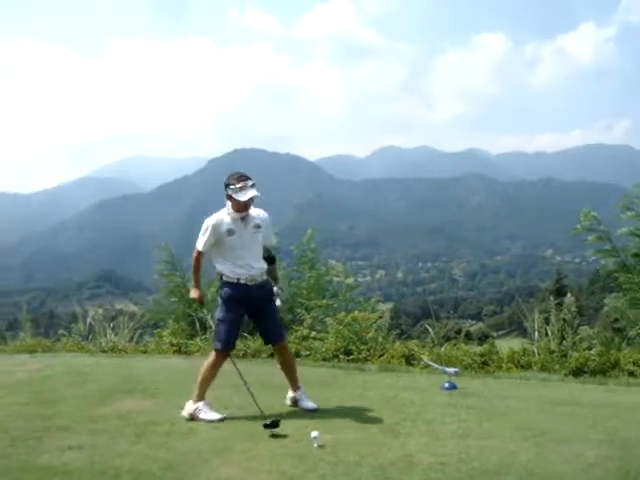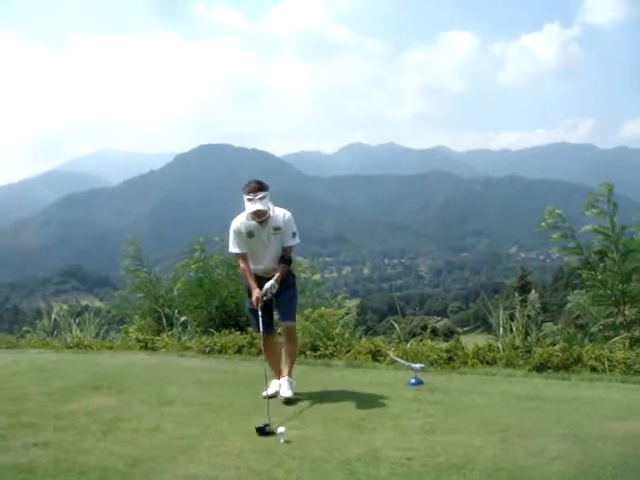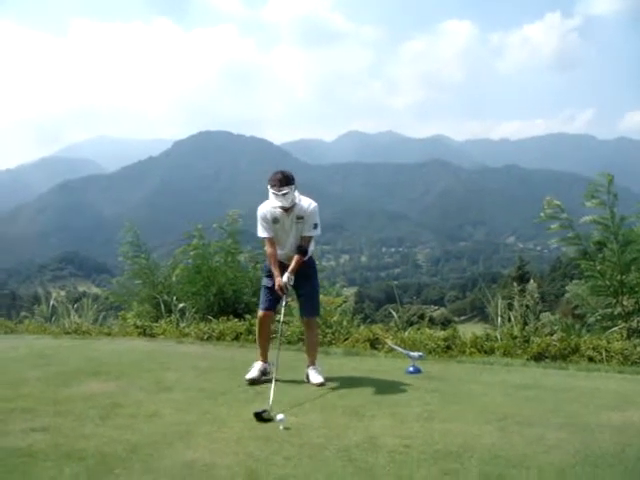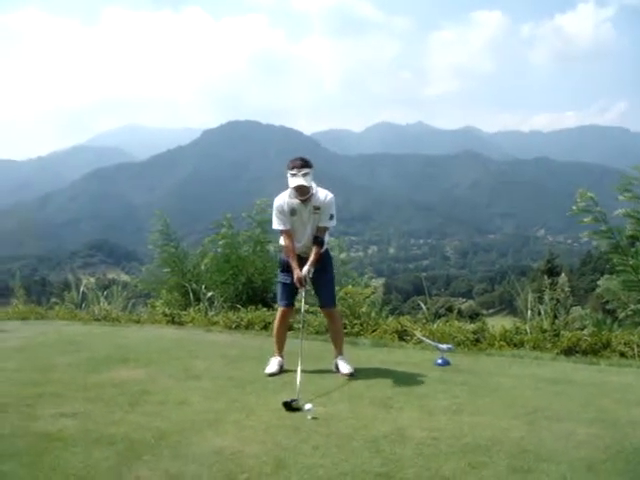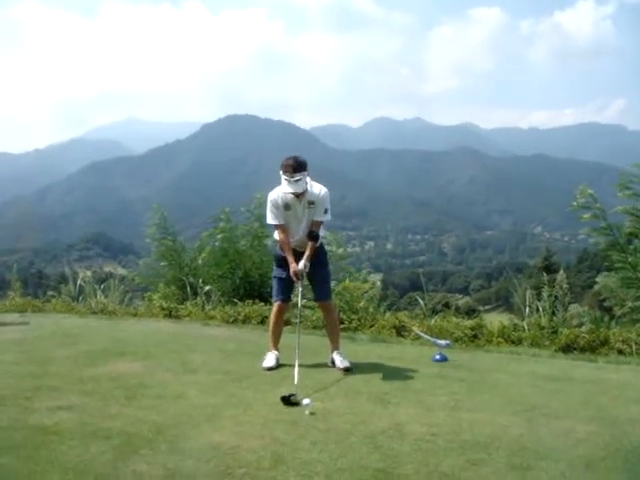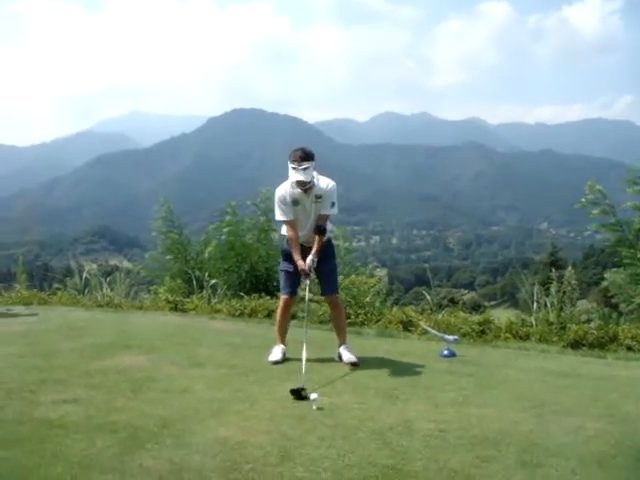
dt=0.7s
person 1, frame 1
left shoulder: (262, 218)
right shoulder: (216, 222)
right elbow: (198, 254)
left wrist: (275, 283)
right wrist: (196, 287)
left hip: (260, 287)
right hip: (232, 290)
left knee: (281, 344)
right knee: (222, 350)
left ankle: (296, 392)
right ankle: (196, 403)
person 1, frame 2
left shoulder: (284, 217)
right shoulder: (238, 225)
left elbow: (287, 255)
right elbow: (243, 261)
left wrist: (275, 281)
right wrist: (254, 289)
left hip: (282, 278)
right hip: (255, 279)
left knee: (288, 326)
right knee: (266, 334)
left ankle: (286, 379)
right ankle: (277, 379)
person 1, frame 3
left shoulder: (310, 207)
right shoulder: (264, 210)
left elbow: (304, 246)
right elbow: (270, 246)
left wrist: (290, 274)
right wrist: (277, 276)
left hip: (303, 265)
right hip: (275, 264)
left knee: (310, 318)
right knee: (264, 314)
left ankle: (312, 367)
right ankle: (262, 363)
person 1, frame 4
left shoulder: (326, 199)
right shoulder: (281, 202)
left elbow: (320, 237)
right elbow: (286, 238)
left wrist: (309, 266)
right wrist: (295, 269)
left hip: (319, 256)
right hip: (291, 257)
left knee: (330, 309)
right knee: (284, 309)
left ankle: (339, 358)
right ankle: (277, 357)
person 1, frame 5
left shoulder: (320, 193)
right shoulder: (275, 197)
left elbow: (315, 231)
right elbow: (281, 232)
left wrist: (305, 260)
right wrist: (291, 263)
left hip: (314, 251)
right hip: (286, 252)
left knee: (326, 303)
right knee: (280, 304)
left ankle: (336, 352)
right ankle: (273, 351)
person 1, frame 6
left shoulder: (328, 187)
right shoulder: (283, 192)
left elbow: (322, 226)
right elbow: (290, 228)
left wrist: (313, 256)
right wrist: (298, 260)
left hip: (321, 246)
right hip: (293, 247)
left knee: (333, 298)
right knee: (286, 298)
left ankle: (343, 346)
right ankle: (280, 345)
